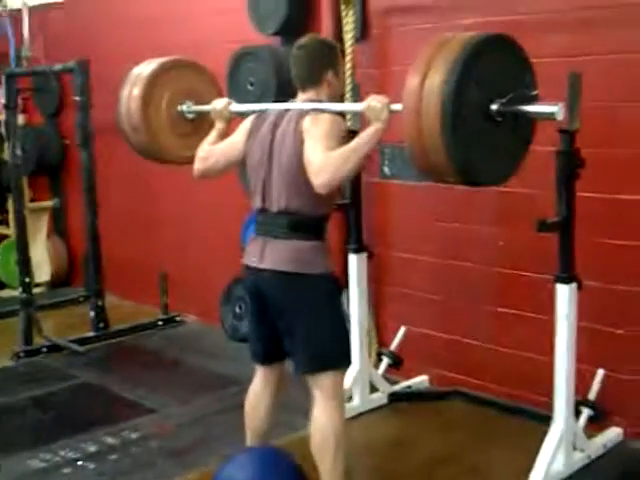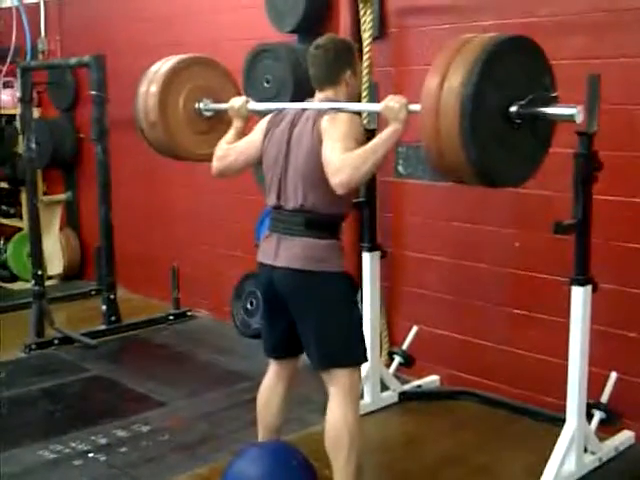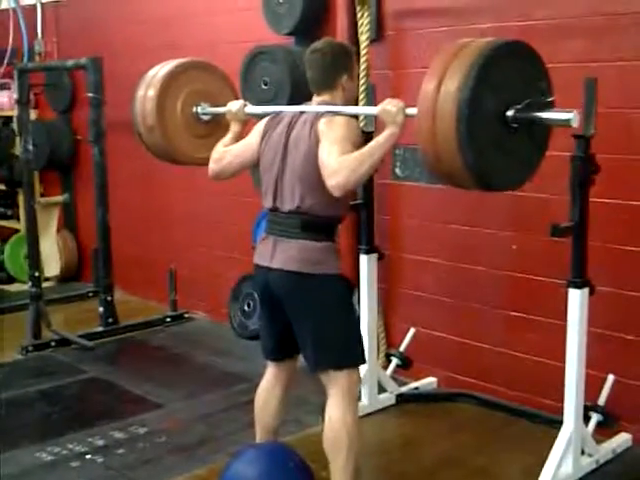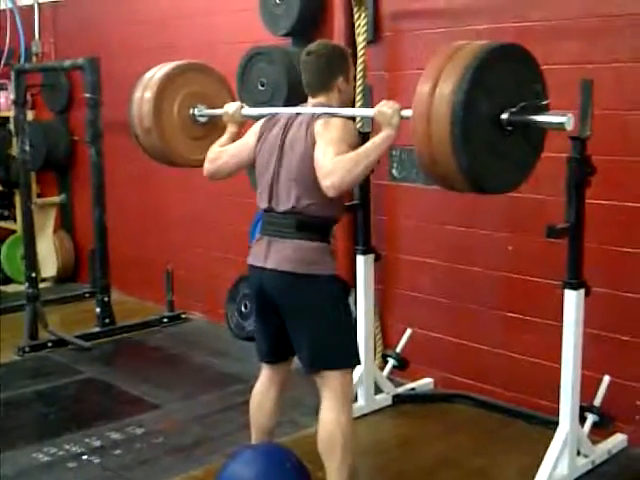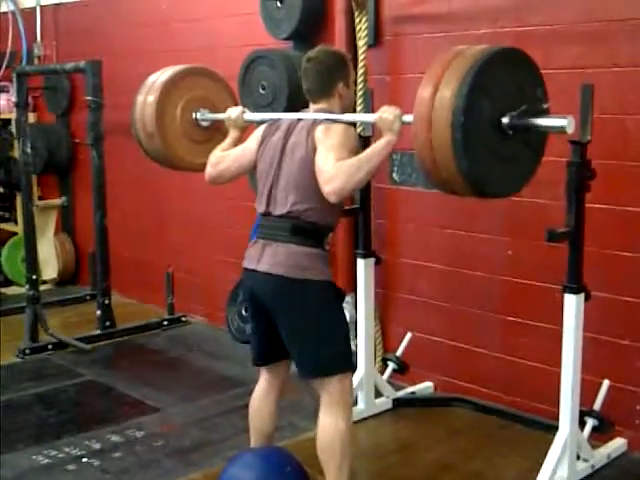
dt=0.2s
person 1, frame 1
left shoulder: (257, 121)
right shoulder: (321, 121)
left elbow: (203, 165)
right elbow: (324, 178)
left wrist: (219, 122)
right wrist: (375, 127)
left hip: (258, 261)
right hip: (301, 266)
left knee: (267, 370)
right knee: (328, 388)
person 1, frame 2
left shoulder: (275, 119)
right shoulder: (340, 120)
left elbow: (220, 163)
right elbow: (342, 177)
left wrist: (237, 121)
right wrist: (394, 128)
left hip: (272, 258)
right hip: (315, 263)
left knee: (280, 367)
right knee: (343, 385)
person 1, frame 3
left shoulder: (272, 122)
right shoulder: (337, 123)
left elbow: (217, 166)
right elbow: (339, 180)
left wrist: (235, 125)
right wrist: (390, 131)
left hip: (268, 260)
right hip: (311, 265)
left knee: (277, 368)
right knee: (342, 386)
person 1, frame 4
left shoulder: (268, 123)
right shoulder: (333, 124)
left elbow: (212, 166)
right elbow: (333, 180)
left wrist: (232, 125)
right wrist: (385, 133)
left hip: (262, 261)
right hip: (305, 267)
left knee: (272, 371)
right knee: (337, 388)
person 1, frame 5
left shoulder: (270, 128)
right shoulder: (334, 130)
left elbow: (213, 171)
right elbow: (334, 185)
left wrist: (233, 130)
right wrist: (387, 138)
left hip: (257, 266)
right hip: (299, 272)
left knee: (271, 376)
right knee: (335, 396)
